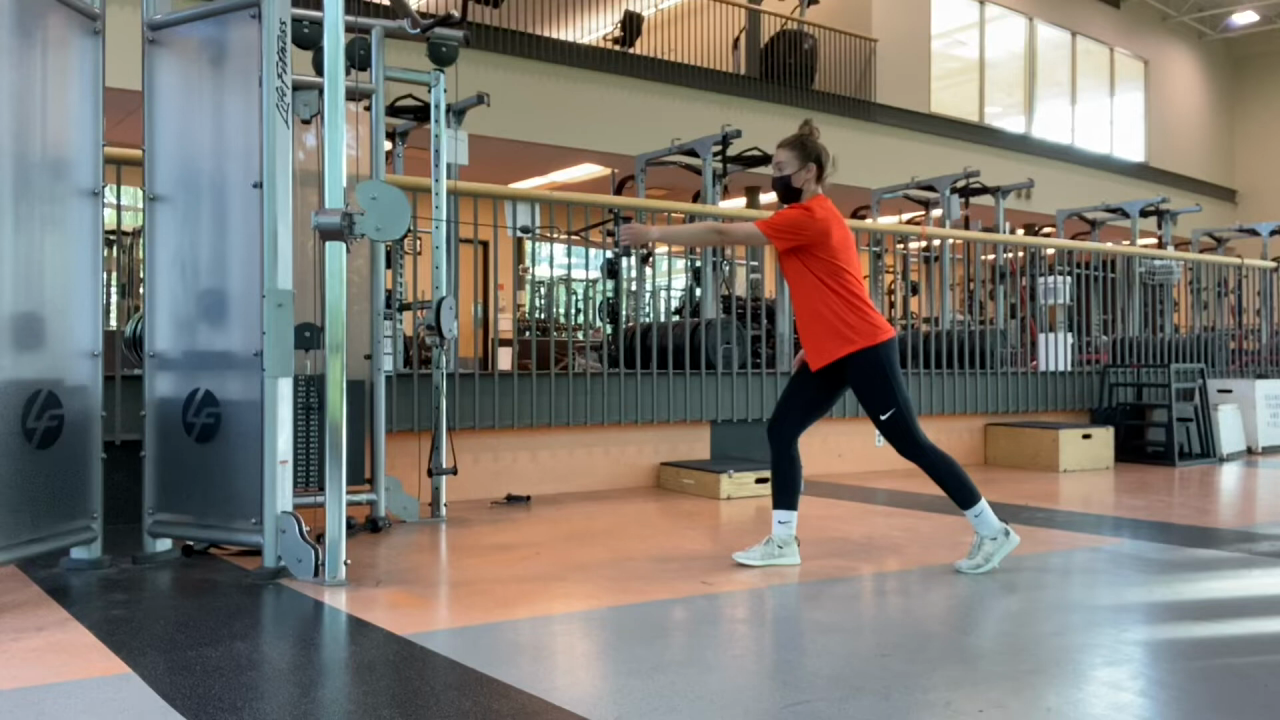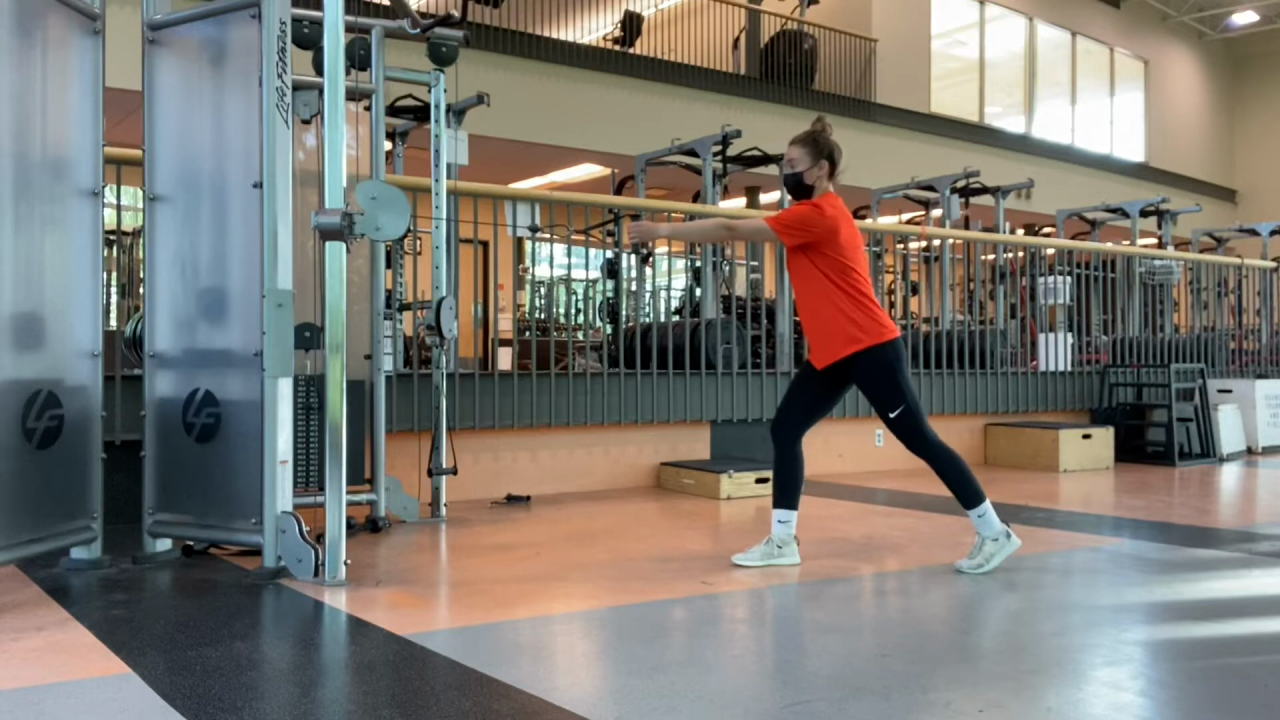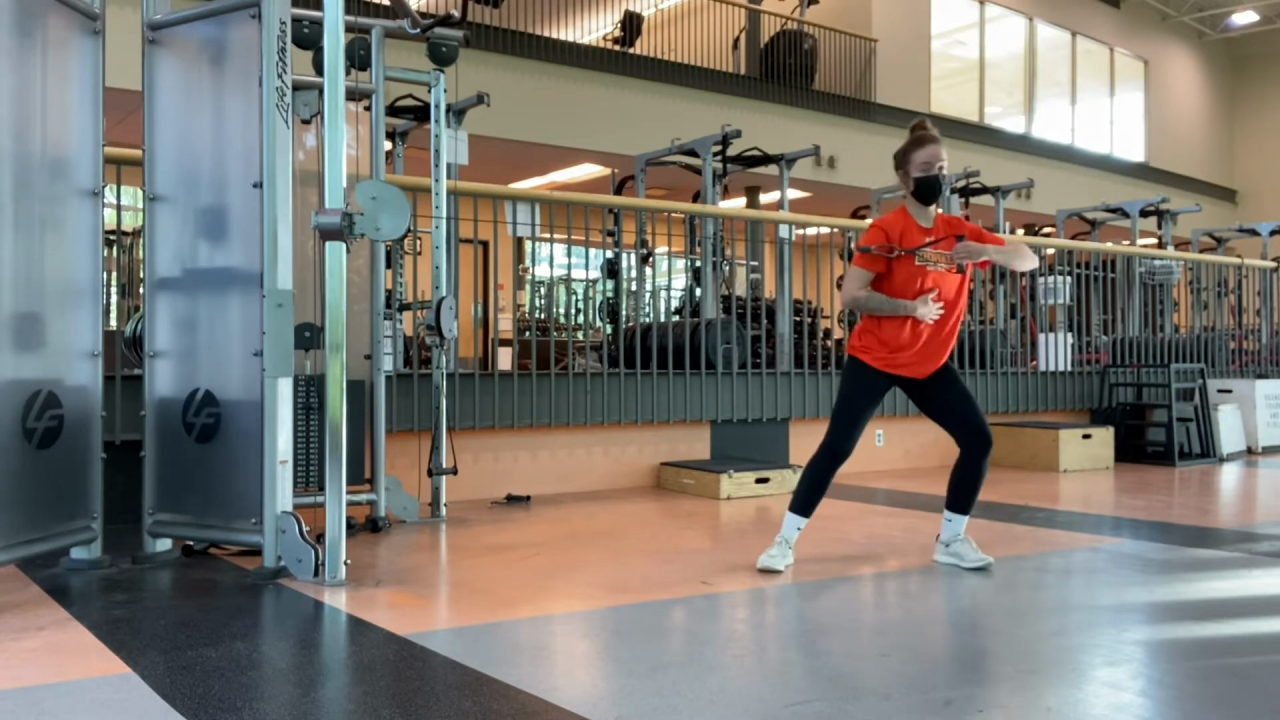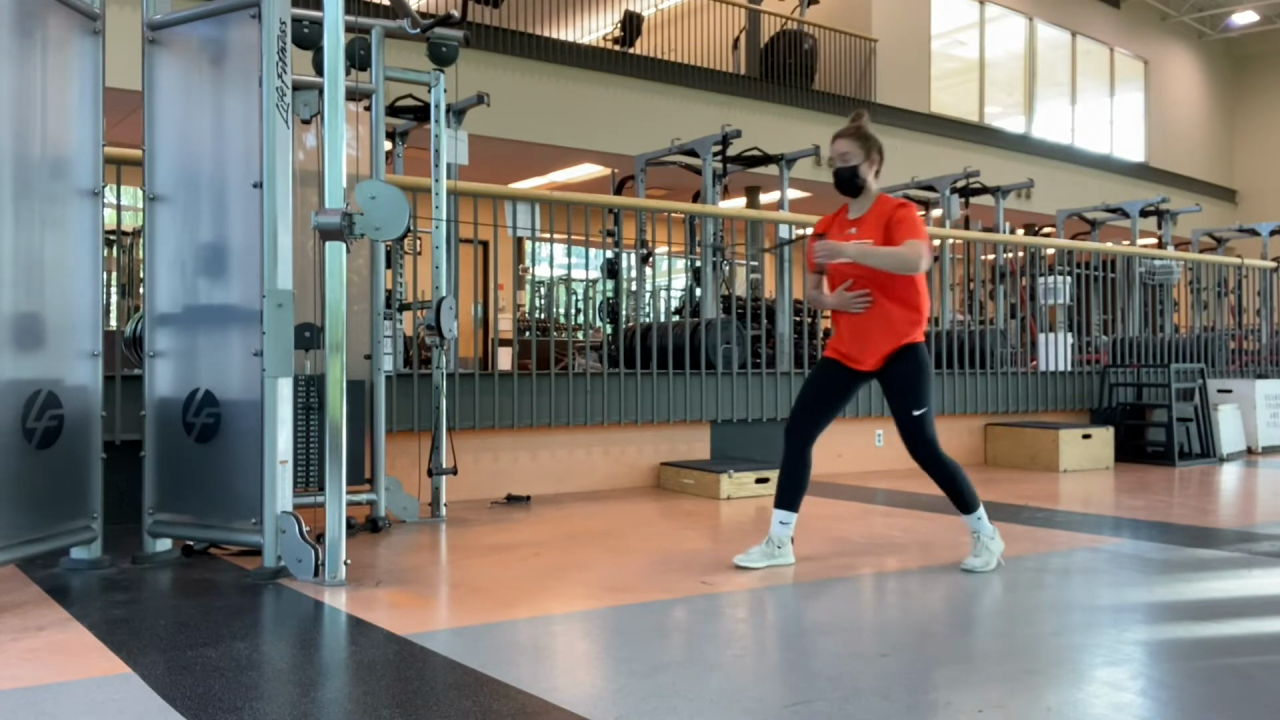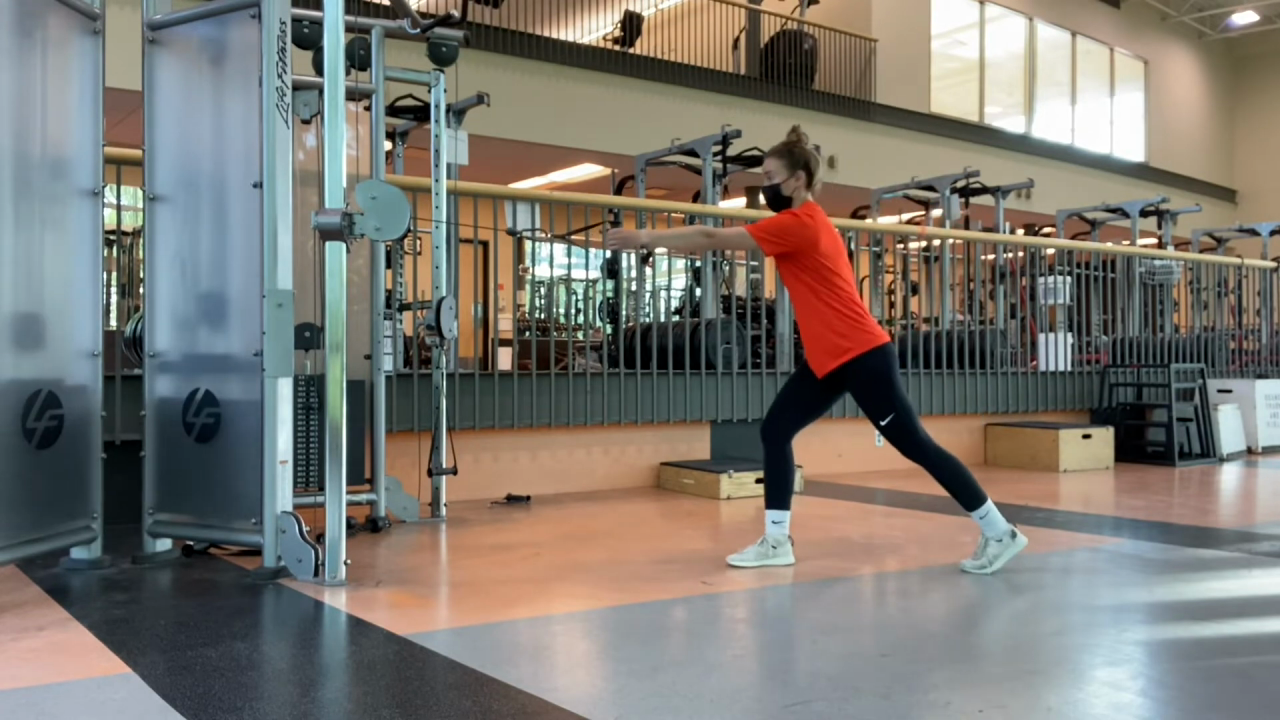
dt=1s
person 1, frame 1
left shoulder: (809, 217)
right shoulder: (808, 219)
left elbow: (724, 234)
left wrist: (653, 234)
right wrist: (809, 345)
left hip: (865, 350)
right hip: (830, 354)
left knee: (910, 443)
right knee: (780, 432)
left ankle: (992, 532)
right ankle: (783, 541)
person 1, frame 2
left shoulder: (820, 213)
right shoulder: (813, 218)
left elbow: (734, 230)
left wrist: (664, 230)
left hip: (871, 349)
right hip: (831, 353)
left knee: (919, 438)
right knee: (784, 431)
left ankle: (994, 533)
right ankle: (782, 541)
person 1, frame 3
left shoulder: (960, 231)
right shoulder: (886, 230)
left elbow: (1028, 259)
right elbow: (851, 296)
left wrist: (988, 250)
right wrist: (911, 308)
left hip: (931, 364)
right hip: (874, 359)
left knee: (978, 440)
right knee: (837, 446)
left ankle: (951, 540)
right ankle: (785, 541)
person 1, frame 4
left shoulder: (900, 212)
right shoulder: (827, 226)
left elbow: (918, 262)
right elbow: (813, 290)
left wrist: (851, 249)
right wrist: (831, 300)
left hip: (900, 347)
right hip: (844, 351)
left knee: (923, 447)
right knee: (797, 432)
left ankle: (984, 534)
right ankle: (778, 541)
person 1, frame 5
left shoulder: (799, 223)
right shoulder: (801, 225)
left elbow: (713, 238)
left wrist: (644, 237)
left hip: (862, 355)
right hip: (827, 359)
left knee: (914, 444)
right knee: (774, 432)
left ankle: (1000, 532)
right ankle: (776, 541)
